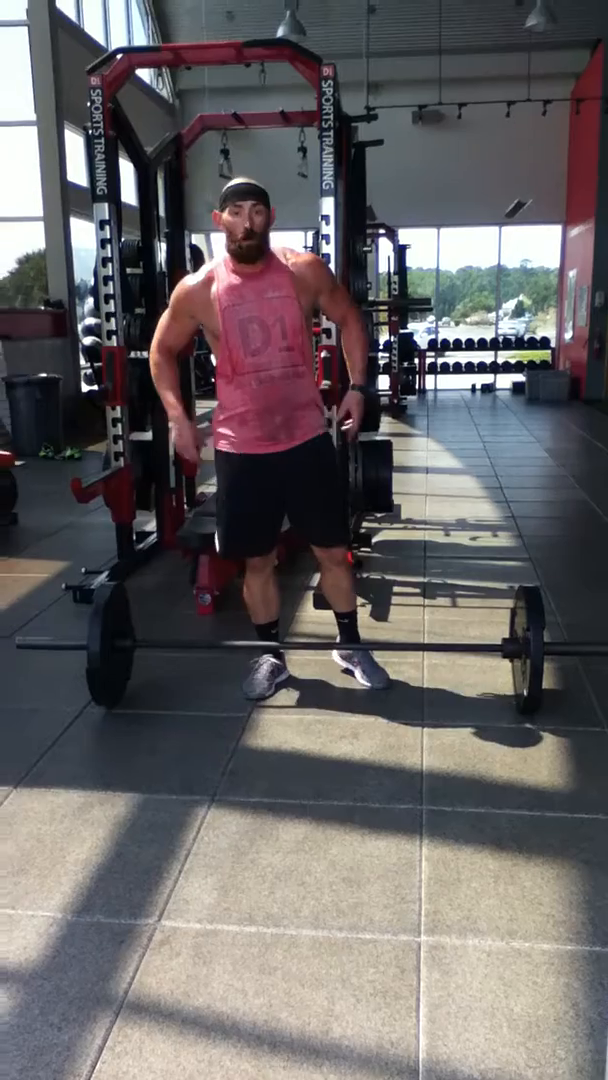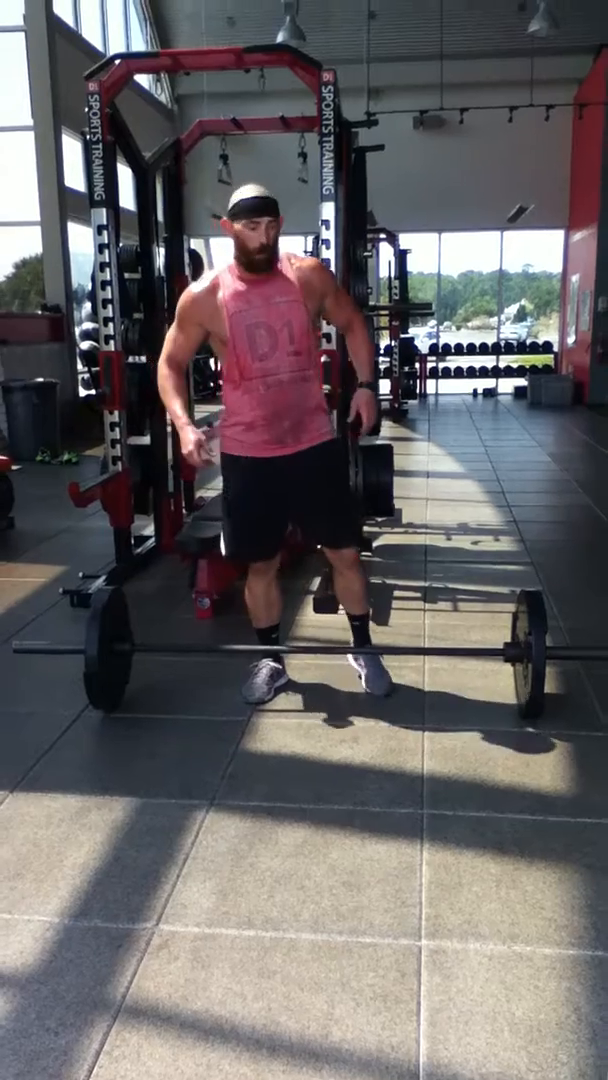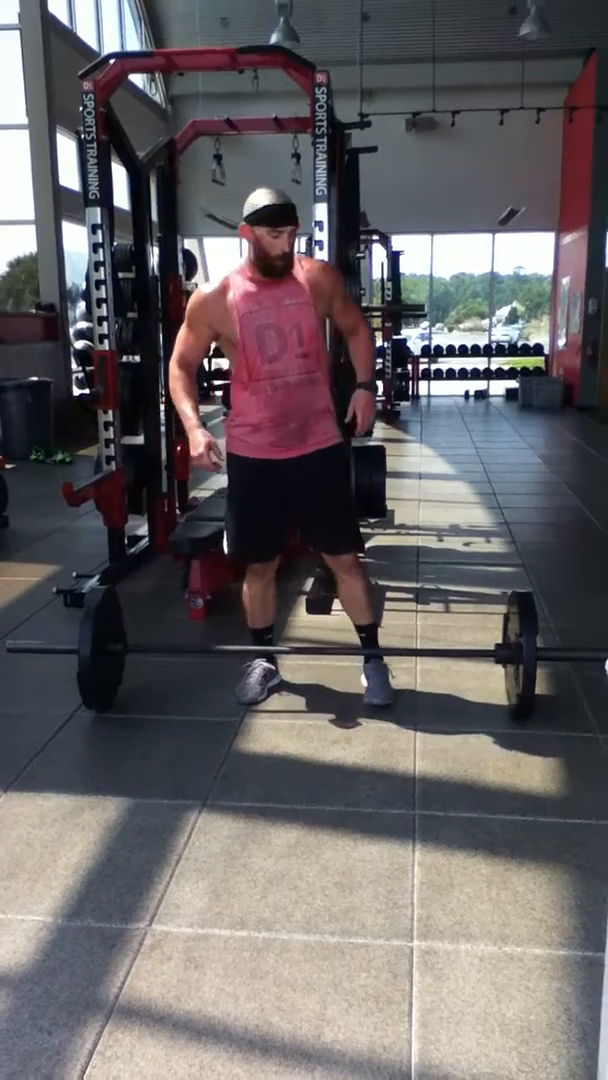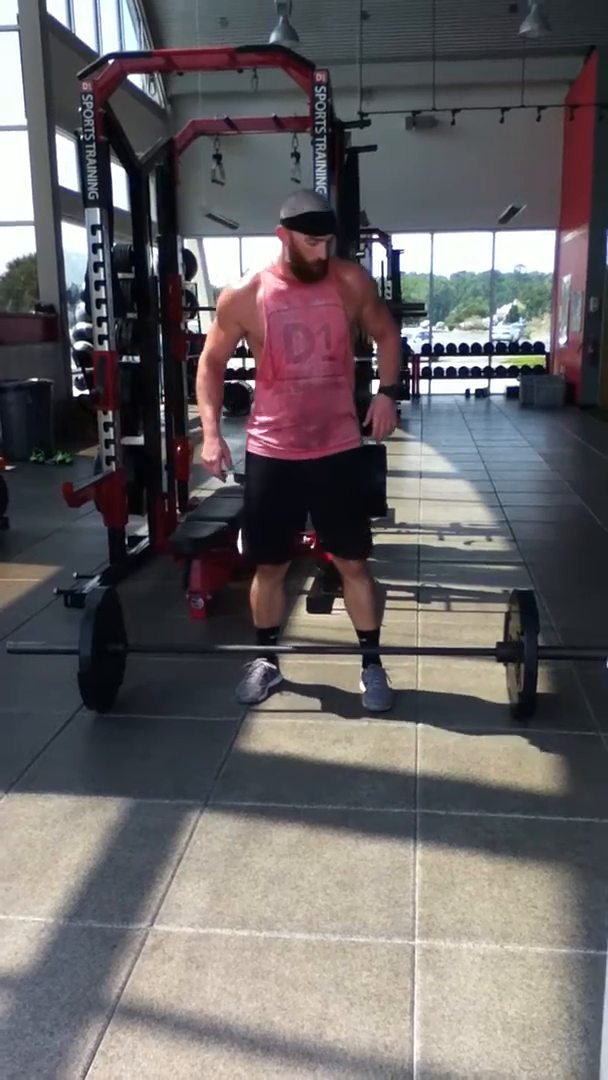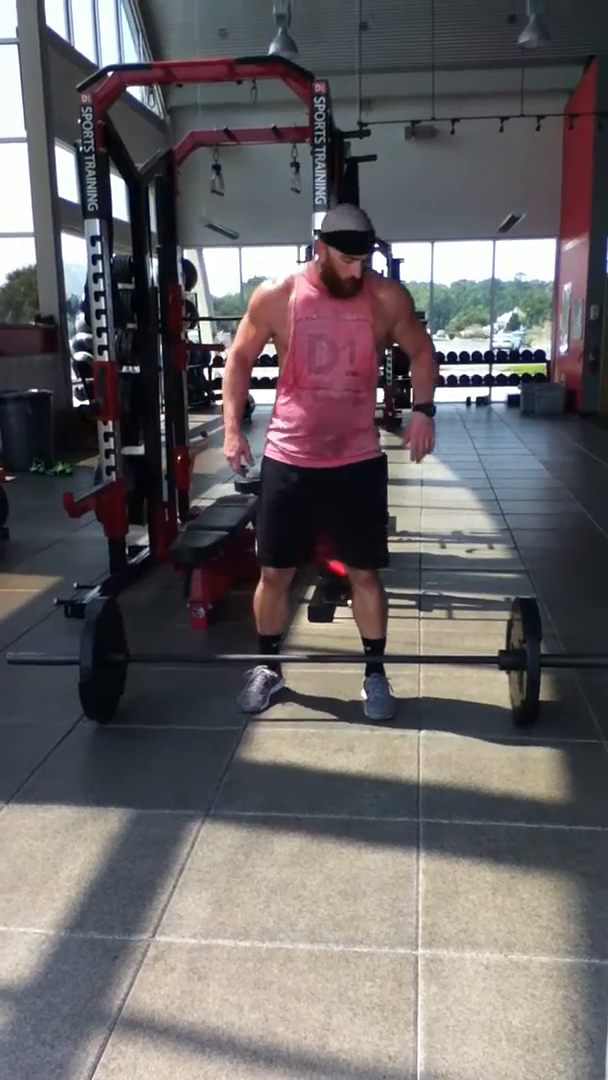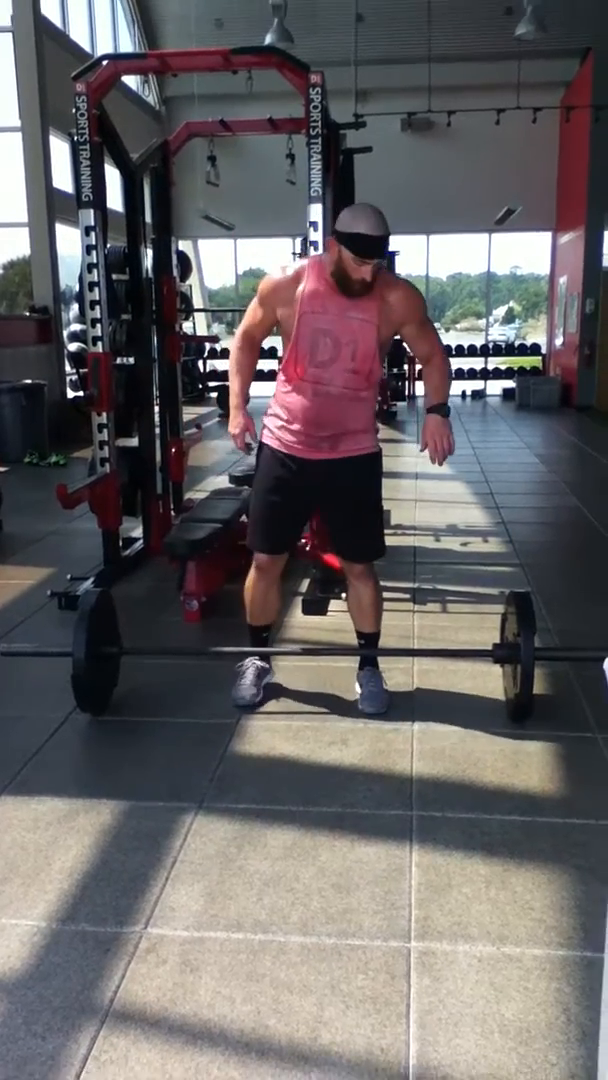
dt=0.2s
person 1, frame 1
left shoulder: (306, 270)
right shoulder: (196, 290)
left elbow: (349, 320)
right elbow: (162, 351)
left wrist: (357, 386)
right wrist: (177, 418)
left hip: (306, 438)
right hip: (241, 449)
left knee: (333, 551)
right knee: (256, 560)
left ankle: (350, 645)
right ankle: (271, 654)
person 1, frame 2
left shoulder: (310, 275)
right shoulder: (202, 297)
left elbow: (352, 324)
right elbow: (171, 364)
left wrist: (365, 385)
right wrist: (183, 423)
left hip: (315, 443)
right hip: (246, 452)
left knee: (344, 553)
right knee: (260, 564)
left ankle: (363, 648)
right ankle: (270, 658)
person 1, frame 3
left shoulder: (320, 278)
right shoulder: (213, 299)
left elbow: (355, 329)
right elbow: (181, 365)
left wrist: (365, 386)
right wrist: (194, 426)
left hip: (320, 447)
right hip: (252, 454)
left knee: (344, 558)
right knee: (259, 565)
left ankle: (371, 657)
right ankle: (264, 659)
person 1, frame 4
left shoulder: (352, 282)
right shoulder: (242, 296)
left elbow: (386, 333)
right elbow: (211, 362)
left wrist: (387, 392)
right wrist: (210, 430)
left hip: (339, 450)
right hip: (271, 453)
left knee: (353, 564)
right knee: (269, 566)
left ankle: (371, 662)
right ankle: (266, 658)
person 1, frame 5
left shoulder: (387, 298)
right shoulder: (274, 297)
left elbow: (421, 351)
right elbow: (239, 359)
left wrist: (422, 409)
right wrist: (232, 427)
left hip: (357, 460)
right hip: (288, 457)
left knee: (364, 572)
right knee: (274, 570)
left ankle: (374, 672)
right ankle: (268, 666)
person 1, frame 6
left shoulder: (398, 298)
right shoulder: (284, 286)
left elbow: (432, 355)
right elbow: (246, 339)
left wrist: (436, 410)
right wrist: (238, 407)
left hip: (353, 453)
right hip: (284, 446)
left knee: (359, 566)
right knee: (266, 559)
left ankle: (368, 665)
right ankle: (257, 657)
